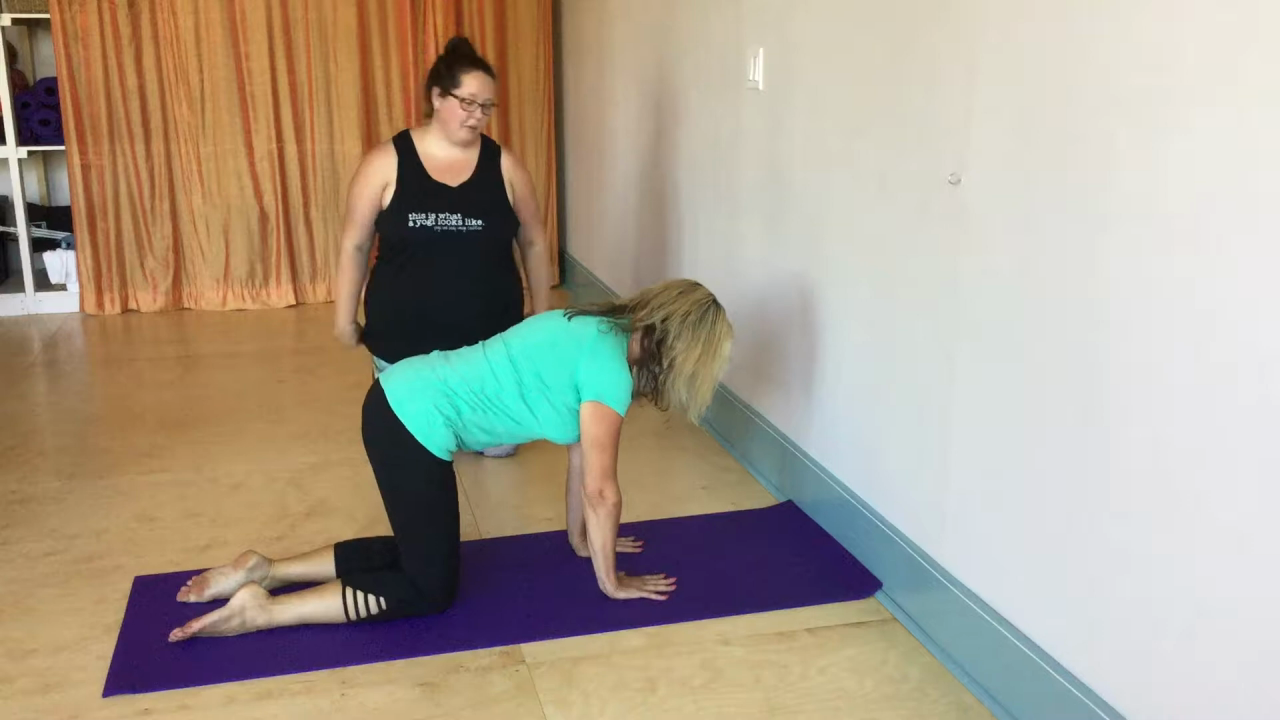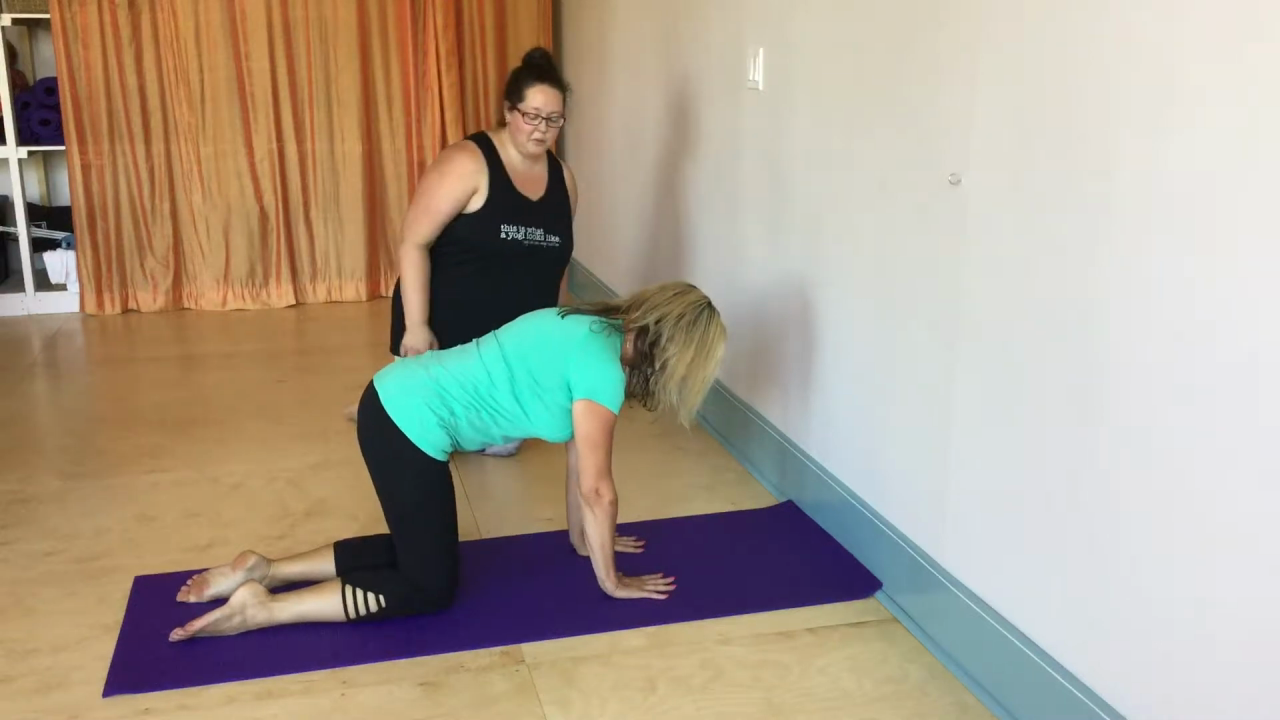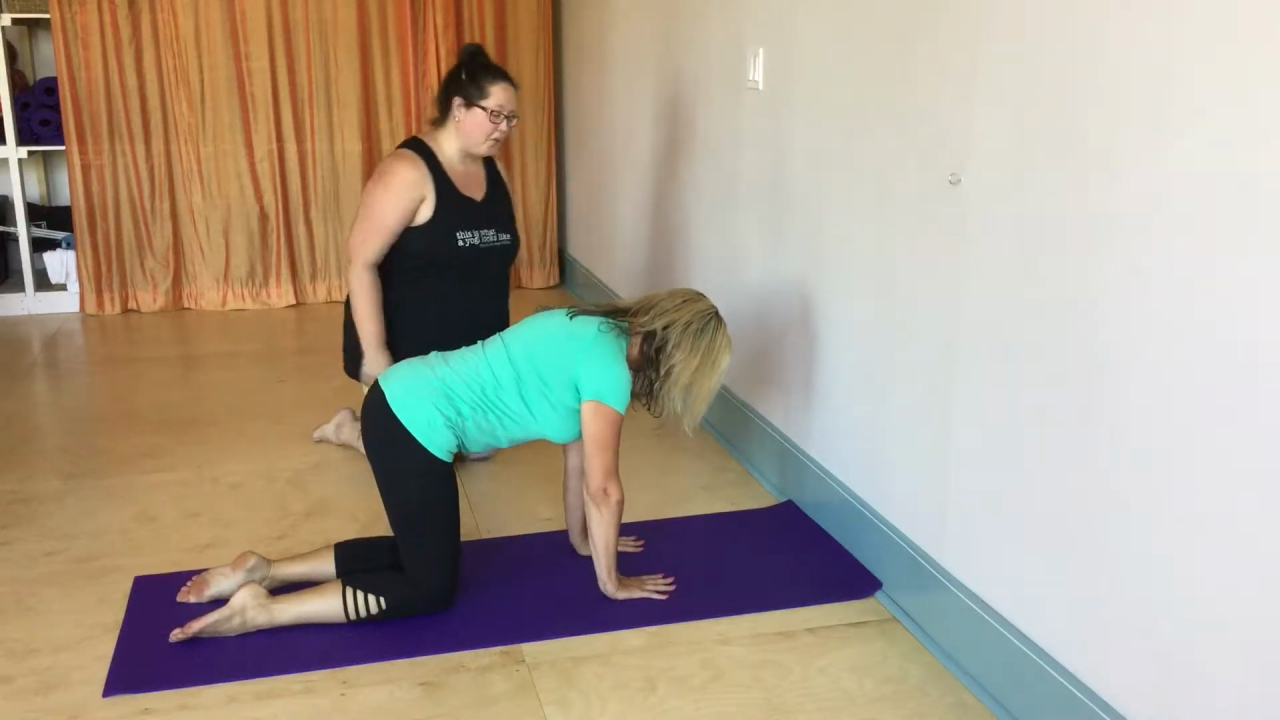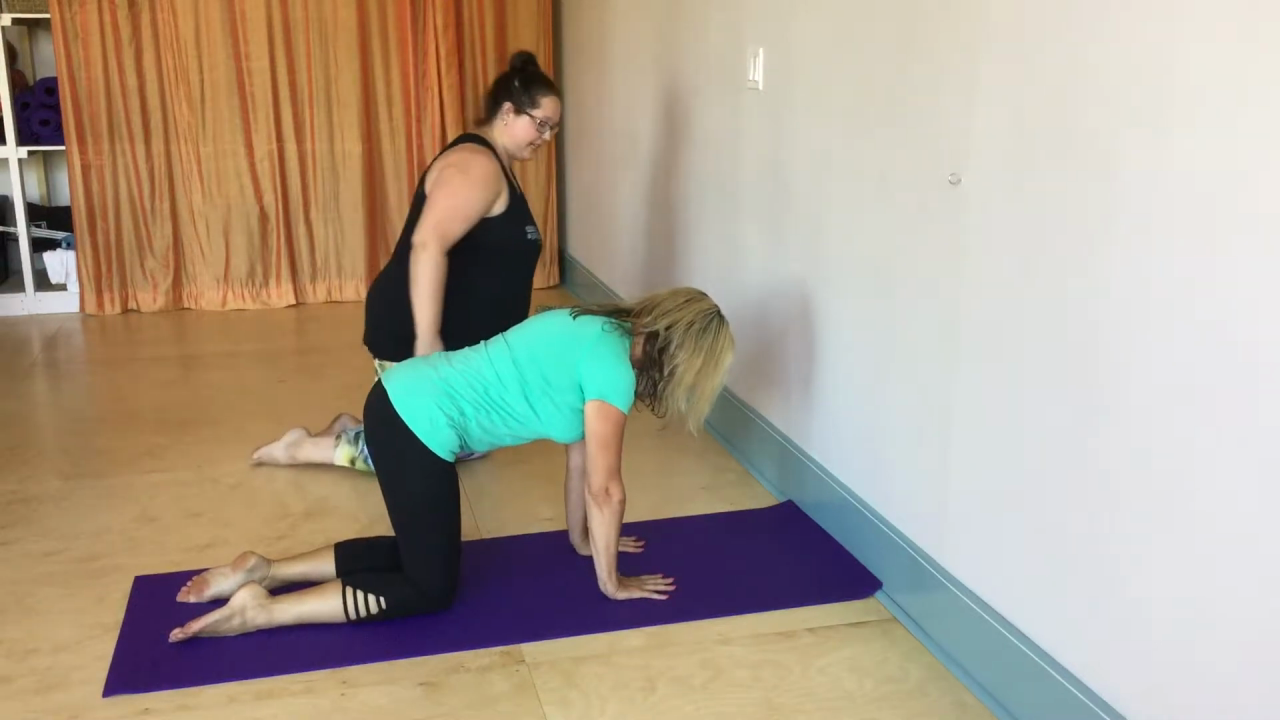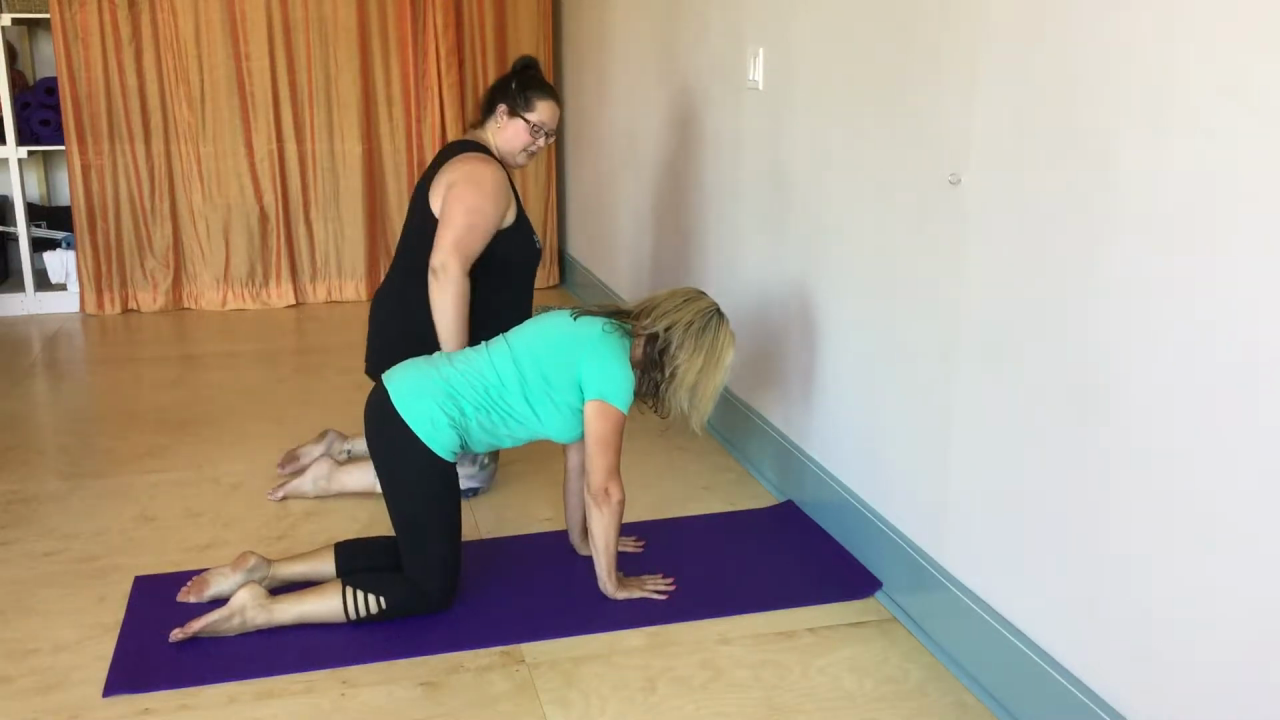
dt=0.7s
person 1, frame 1
left shoulder: (599, 335)
right shoulder: (611, 368)
left elbow: (580, 455)
right elbow: (601, 490)
left wrist: (581, 539)
right wrist: (610, 581)
left hip: (401, 401)
right hip: (415, 424)
left knee: (420, 553)
right knee: (431, 590)
left ankle: (262, 570)
right ankle: (259, 611)
person 1, frame 2
left shoulder: (596, 331)
right shoulder: (602, 365)
left elbow: (577, 454)
right elbow: (596, 487)
left wrist: (583, 538)
right wrist: (611, 580)
left hip: (394, 402)
right hip: (409, 424)
left knee: (418, 549)
right knee: (432, 587)
left ankle: (262, 570)
right ankle: (260, 609)
person 1, frame 3
left shoulder: (597, 334)
right shoulder: (610, 366)
left elbow: (577, 452)
right elbow: (603, 487)
left wrist: (581, 538)
right wrist: (611, 580)
left hip: (402, 401)
right hip: (415, 423)
left knee: (420, 552)
right knee: (432, 588)
left ankle: (262, 570)
right ankle: (260, 610)
person 1, frame 4
left shoulder: (600, 332)
right shoulder: (613, 366)
left elbow: (579, 454)
right elbow: (605, 487)
left wrist: (582, 538)
right wrist: (612, 581)
left hip: (403, 399)
right hip: (418, 422)
left knee: (421, 552)
right knee: (432, 588)
left ankle: (263, 570)
right ankle: (260, 608)
person 1, frame 5
left shoulder: (601, 334)
right shoulder: (614, 367)
left elbow: (579, 453)
right elbow: (604, 487)
left wrist: (582, 538)
right wrist: (611, 581)
left hip: (405, 400)
right hip: (419, 423)
left knee: (420, 552)
right knee: (431, 588)
left ankle: (263, 569)
right ankle: (259, 609)
person 2, frame 1
left shoulder: (504, 165)
right shoulder: (387, 162)
left elbow: (534, 241)
right elbow: (355, 244)
left wrist: (543, 314)
right wrist: (344, 315)
left hip: (489, 337)
right hip: (405, 338)
left knee: (498, 445)
person 2, frame 2
left shoulder: (562, 178)
right shoulder: (467, 163)
left elbow: (557, 260)
right elbow: (413, 243)
right wrist: (416, 326)
right hip: (445, 332)
left knee: (503, 444)
person 2, frame 3
left shoulder: (491, 170)
right shoulder: (408, 172)
right elbow: (361, 262)
right wrist: (373, 350)
right hip: (407, 352)
right ankle: (350, 427)
person 2, frame 4
left shoulder: (498, 165)
right shoulder: (475, 165)
right elbow: (427, 245)
right wrist: (428, 340)
left hip: (467, 342)
right hip: (432, 339)
left ankle: (356, 430)
person 2, frame 5
left shoulder: (469, 159)
right shoulder: (483, 176)
right elbow: (447, 267)
left hip: (418, 338)
right hip: (427, 348)
right knee: (471, 472)
left ankle: (340, 447)
